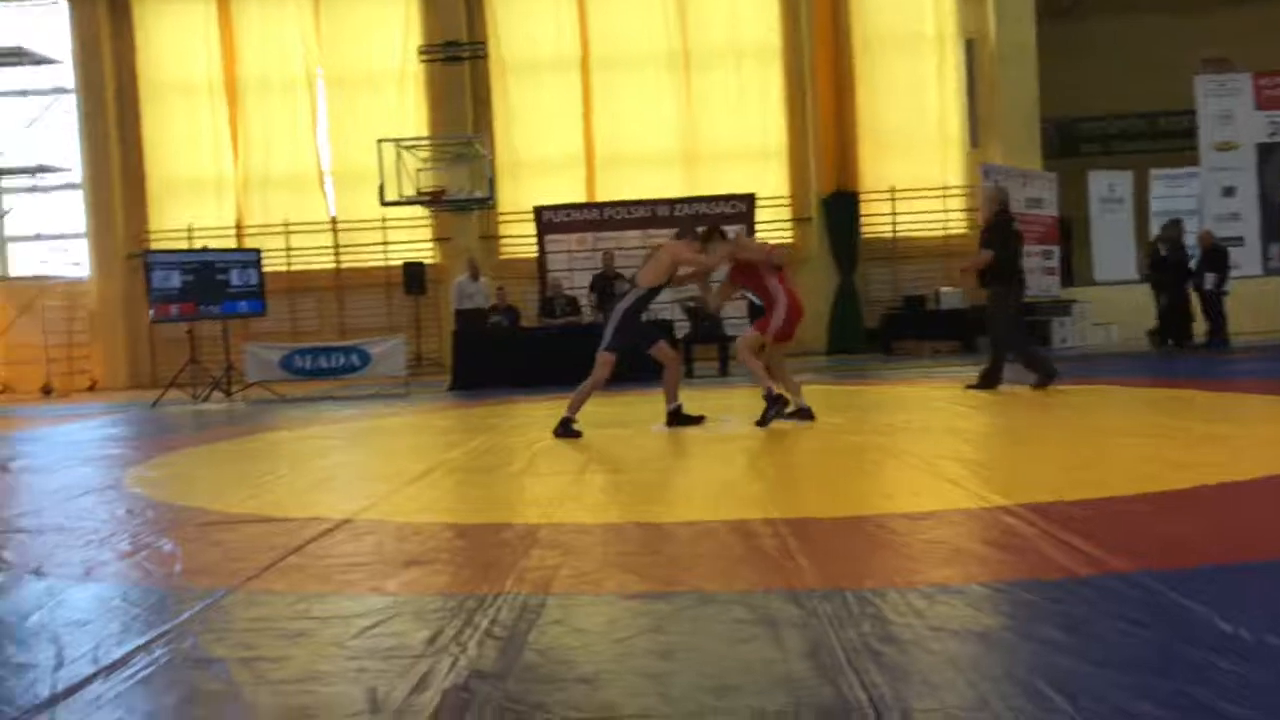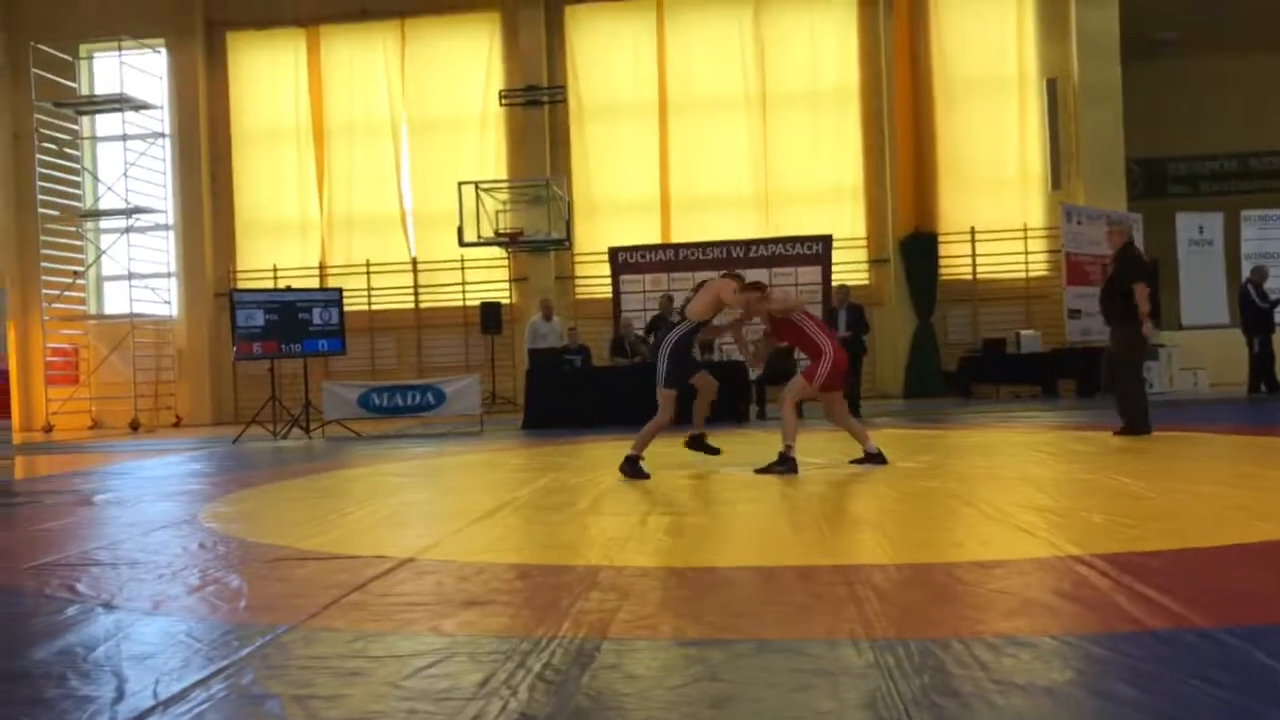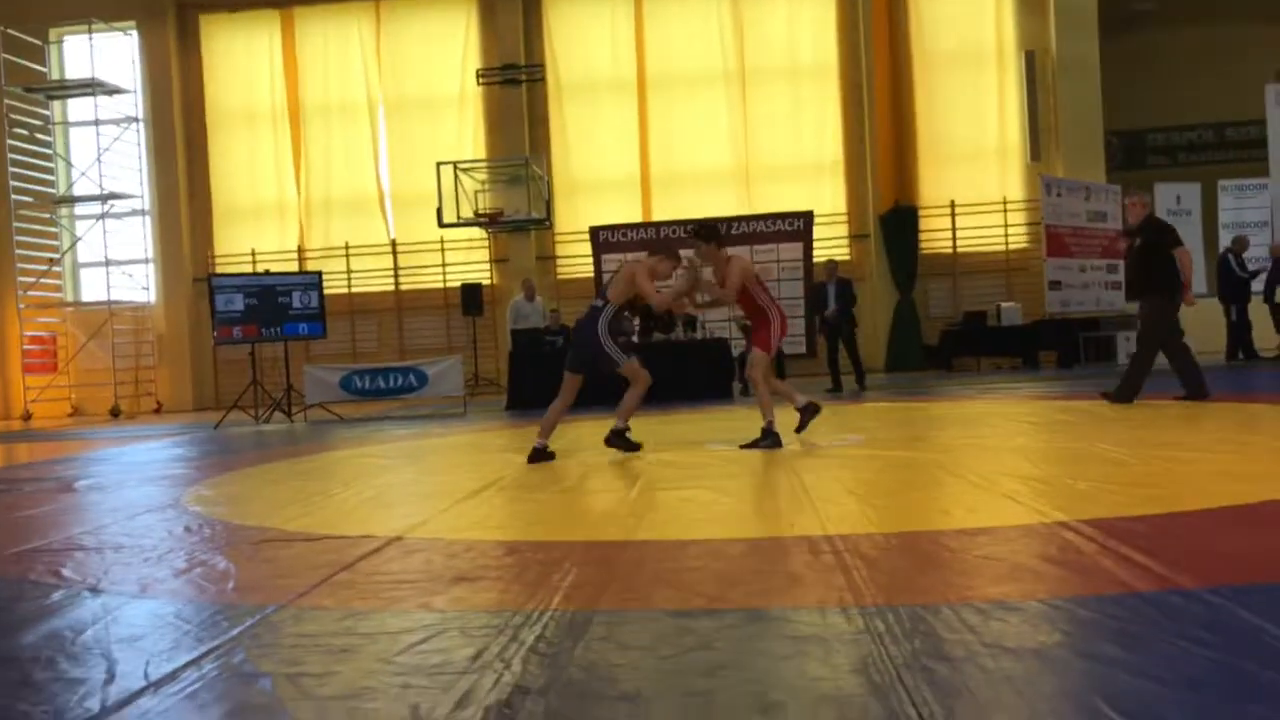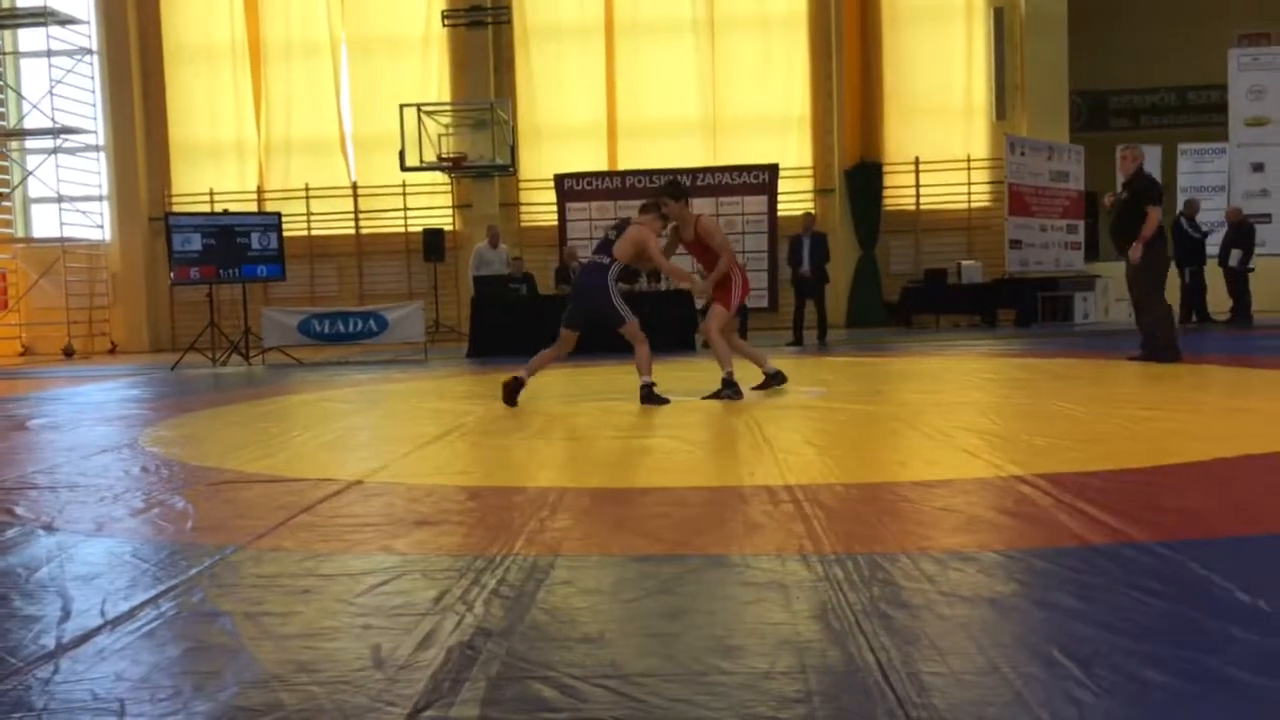
dt=0.5s
person 1, frame 1
left shoulder: (995, 225)
right shoulder: (1009, 224)
left elbow: (986, 257)
left wrist: (966, 268)
left hip: (1000, 287)
right hip: (1012, 284)
left knee: (1007, 334)
right knee: (1000, 334)
left ankle: (1045, 371)
right ankle: (989, 379)
person 1, frame 2
left shoulder: (1130, 259)
right shoulder: (1122, 258)
left elbow: (1140, 289)
left wrist: (1145, 319)
right wrist: (1105, 280)
left hip: (1131, 326)
right hip: (1122, 325)
left knee: (1127, 375)
right knee: (1118, 372)
left ankle: (1138, 424)
right ankle: (1132, 421)
person 1, frame 3
left shoulder: (1159, 229)
right shoulder: (1136, 233)
left elbow: (1183, 255)
left wrist: (1186, 288)
right wrist: (1126, 253)
left hip: (1161, 296)
right hip: (1151, 297)
left knee: (1146, 344)
right knee: (1172, 343)
left ankle: (1126, 392)
right ankle: (1196, 388)
person 1, frame 4
left shoulder: (1146, 183)
right shoulder: (1127, 187)
left elbow: (1154, 215)
left wrist: (1138, 243)
right wrist: (1111, 207)
left hip: (1147, 252)
right hip: (1134, 254)
left knee: (1152, 300)
right knee: (1141, 302)
left ankle: (1167, 349)
right ankle: (1150, 349)
person 2, frame 1
left shoulder: (668, 254)
right shoulder: (672, 250)
left elbow: (672, 281)
right elbow: (709, 263)
left wrist: (700, 273)
right wrist: (722, 253)
left hip: (633, 318)
right hip: (622, 315)
left knee: (672, 359)
right knee: (600, 375)
left ankle: (674, 413)
right ankle: (565, 421)
person 2, frame 2
left shoulder: (709, 289)
right shoulder: (726, 284)
right elbow: (735, 305)
left hip: (680, 347)
right hip: (671, 347)
left knee: (710, 387)
right knee: (666, 414)
left ankle: (696, 436)
right ankle: (631, 459)
person 2, frame 3
left shoulder: (634, 271)
right shoulder: (638, 269)
left elbow: (658, 303)
right elbow: (658, 304)
left wrist: (683, 289)
right wrist: (687, 284)
left hip: (583, 330)
right hip: (599, 330)
left knee: (565, 396)
right knee: (641, 379)
left ankle: (539, 448)
right ankle: (617, 431)
person 2, frame 4
left shoulder: (619, 226)
right shoulder: (644, 232)
right elbow: (666, 266)
right wrist: (697, 282)
left hip: (581, 285)
right hip: (602, 288)
left knee: (562, 346)
right knee: (640, 341)
left ankle: (520, 379)
right ankle: (647, 389)
person 3, frame 1
left shoulder: (741, 247)
right shoulder: (733, 275)
left elbow: (769, 259)
right elbow: (712, 305)
left wrist: (736, 251)
left hip: (783, 306)
right hip: (786, 308)
left knee: (742, 349)
right knee: (773, 364)
left ankle: (774, 397)
right ankle: (803, 408)
person 3, frame 2
left shoulder: (775, 307)
right shoulder: (772, 330)
left elbow: (795, 304)
right wrist: (737, 333)
left hip: (828, 356)
right hip: (832, 358)
left knee: (788, 397)
right knee: (836, 413)
left ankle: (787, 458)
right ankle: (873, 452)
person 3, frame 3
left shoulder: (735, 265)
right shoulder: (718, 268)
left elbow: (729, 298)
right elbow: (724, 298)
left wrist: (703, 284)
right wrist: (698, 305)
left hip: (771, 321)
right hip: (762, 323)
left knee: (755, 374)
right knee: (762, 377)
left ankle: (770, 434)
right ankle: (805, 405)
person 3, frame 4
left shoulder: (704, 224)
right shoulder: (676, 231)
left elbow: (728, 255)
right elbow: (663, 257)
left wrist: (710, 281)
left hip: (733, 281)
right hip: (721, 283)
left knee: (710, 328)
right knee: (727, 336)
left ankle: (730, 384)
right ankle: (772, 373)
